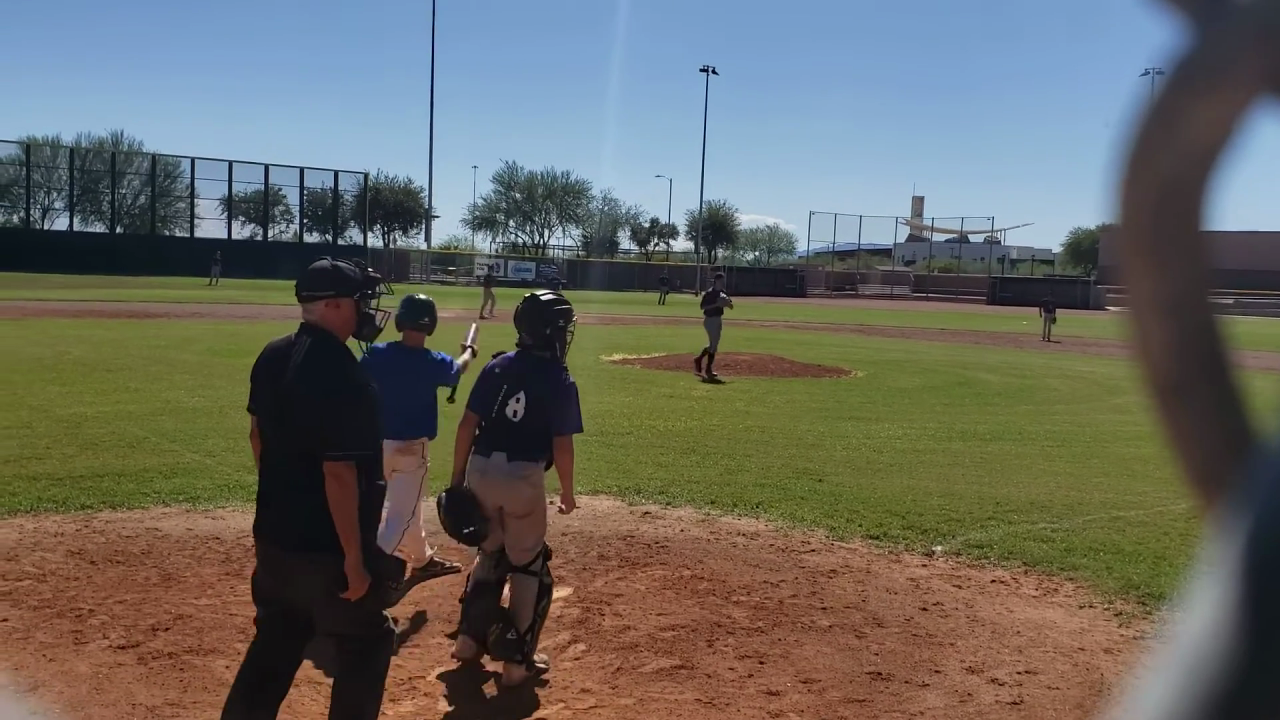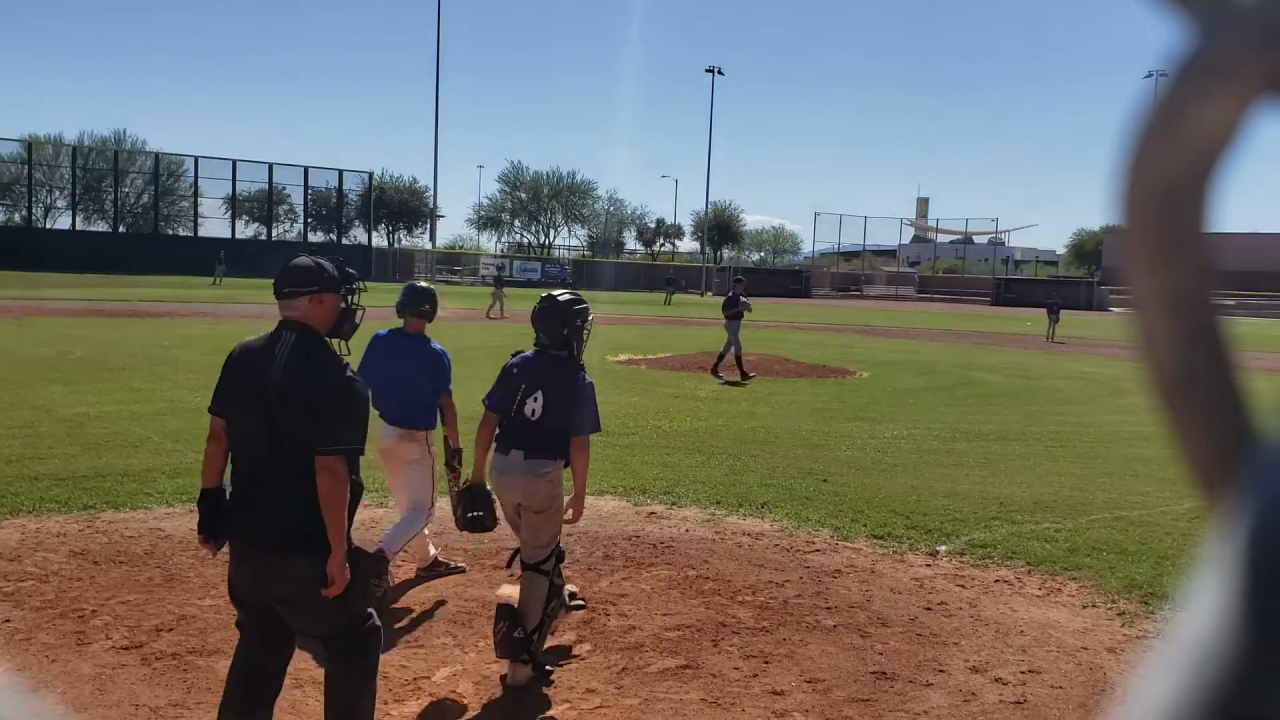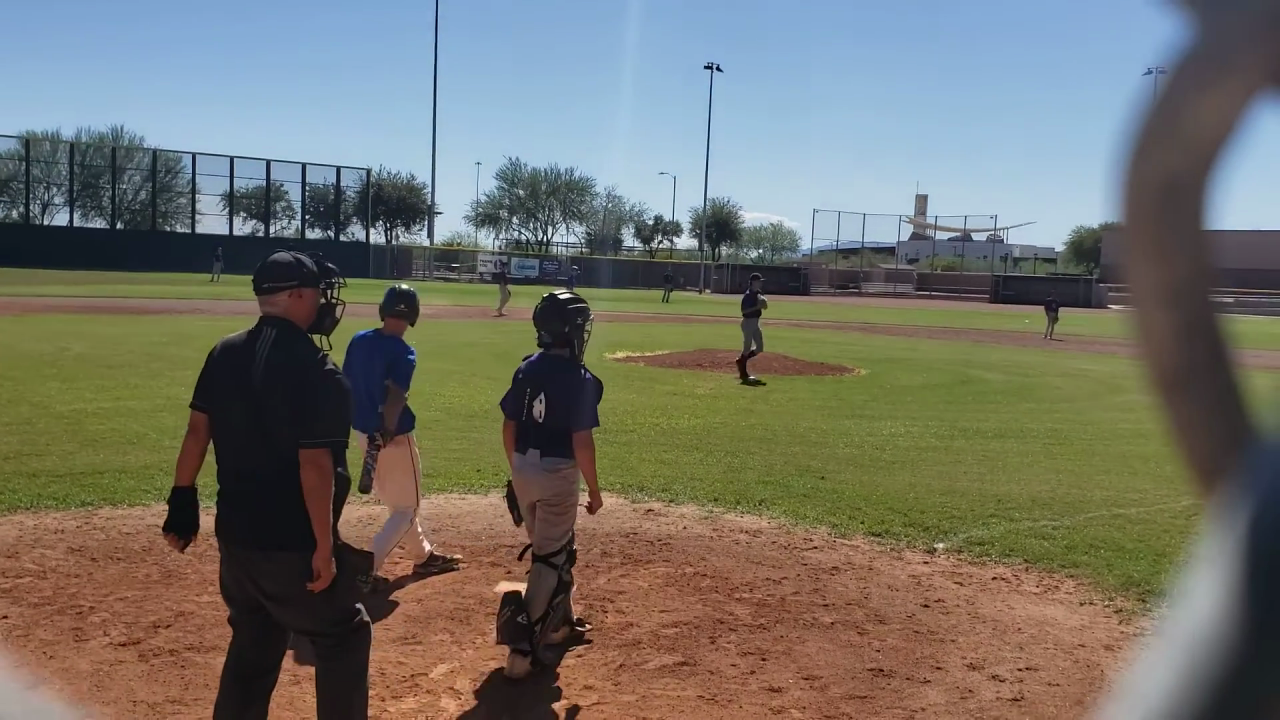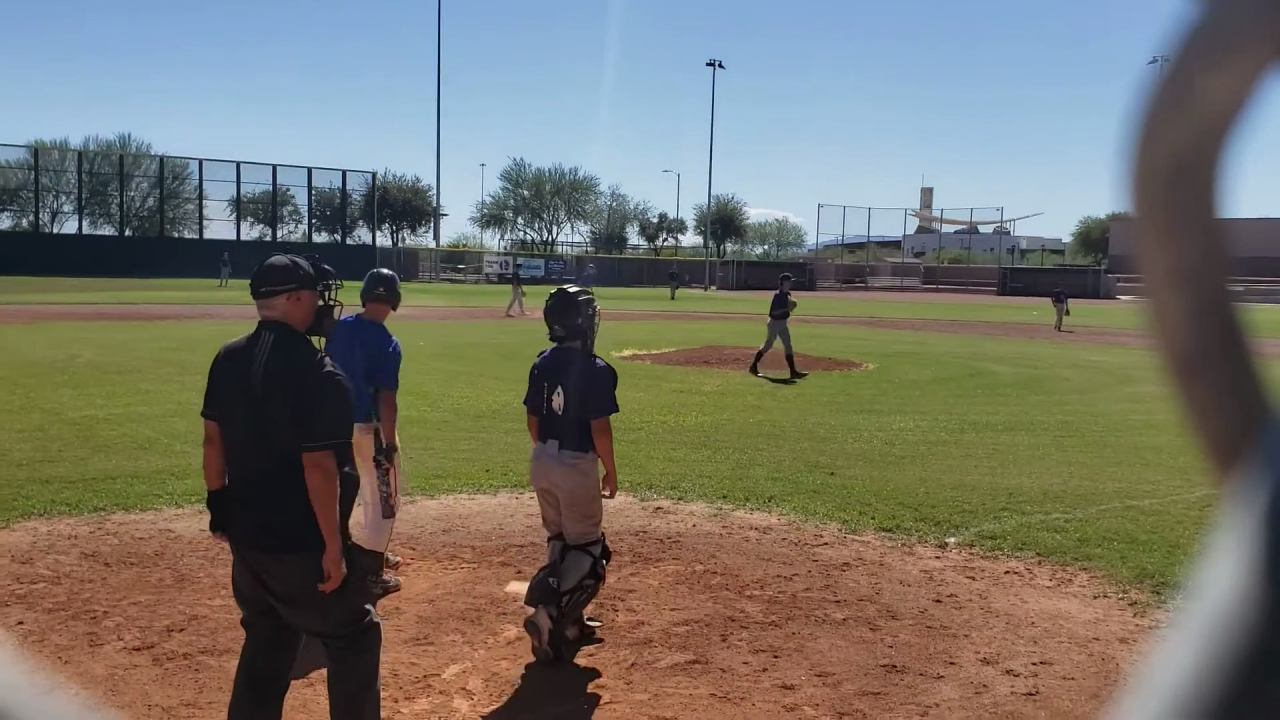
dt=0.3s
person 1, frame 1
left shoulder: (273, 357)
right shoulder: (344, 378)
right elbow: (339, 475)
right wrist: (354, 557)
left hip: (275, 535)
right hip: (326, 544)
left knee: (275, 641)
right knee: (366, 643)
person 1, frame 2
left shoulder: (242, 357)
right shoulder: (333, 376)
left elbow: (218, 436)
right elbow: (330, 471)
left wrist: (211, 504)
right wrist: (338, 552)
left hip: (249, 535)
right hip: (304, 545)
left knee: (259, 644)
right knee: (353, 641)
person 1, frame 3
left shoulder: (224, 354)
right shoulder: (315, 370)
left elbow: (197, 431)
right elbow: (314, 465)
left wrist: (182, 499)
right wrist: (323, 547)
left hip: (236, 532)
right hip: (292, 541)
left knee: (253, 641)
right knee: (342, 638)
person 1, frame 4
left shoulder: (228, 359)
right shoulder: (315, 372)
left elbow: (213, 439)
right elbow: (319, 467)
left wrist: (220, 504)
right wrist: (333, 547)
left hip: (248, 536)
right hip: (303, 543)
left knee: (265, 643)
right knee: (353, 639)
person 2, frame 1
left shoulder: (498, 367)
right shoulder: (559, 381)
left elbow: (468, 424)
right elbow: (562, 445)
left wrist: (458, 476)
right wrist: (567, 491)
left hip: (482, 470)
right hip: (522, 477)
left knee: (492, 554)
right knee: (529, 568)
left ankle: (471, 636)
right ankle: (516, 659)
person 2, frame 2
left shoulder: (516, 366)
right shoulder: (577, 382)
left elbow: (488, 422)
right elbow: (578, 445)
left wrist: (477, 471)
right wrist: (579, 495)
left hip: (501, 468)
right hip: (540, 475)
left knee: (536, 546)
right knee: (539, 563)
left ankle: (552, 604)
right ankle: (521, 658)
person 2, frame 3
left shoulder: (526, 369)
right shoulder: (580, 379)
left elbow: (508, 427)
right elbow: (582, 442)
right wrist: (594, 489)
left hip: (524, 468)
right hip: (557, 474)
left knee: (550, 546)
right knee: (550, 559)
left ankle: (558, 623)
right ankle: (522, 648)
person 2, frame 4
left shoulder: (542, 365)
right shoulder: (596, 370)
left elbow: (533, 422)
right elbow: (600, 429)
right wrist: (611, 472)
left hip: (542, 461)
right hip: (577, 464)
left knee: (560, 541)
right knee: (588, 547)
left ankle: (567, 621)
right ankle: (549, 612)
person 3, frame 1
left shoulder: (375, 354)
right shoulder: (434, 363)
right elbow: (456, 370)
right wrist: (468, 353)
left hip: (379, 444)
right hip: (410, 449)
left knee: (406, 506)
right knee: (399, 518)
left ankle: (422, 559)
person 3, frame 2
left shoulder: (379, 341)
right shoulder: (433, 354)
left elbow: (363, 384)
right elbow: (445, 404)
right wrist: (454, 447)
left hip: (385, 431)
right hip: (414, 436)
left knee: (408, 501)
right knee: (421, 507)
left ankle: (427, 559)
person 3, frame 3
left shoulder: (358, 341)
right shoulder: (402, 353)
left elbow: (347, 385)
right elbow: (394, 394)
right wrist: (386, 431)
left hip: (364, 435)
right hip: (393, 438)
left knee: (398, 503)
right knee: (405, 508)
left ankle: (424, 556)
right ankle: (367, 571)
person 3, frame 4
left shoulder: (340, 328)
right shoulder: (386, 343)
right elbow: (386, 400)
right wrist: (389, 445)
right hip: (371, 428)
left knee: (371, 493)
right knee: (385, 499)
left ankle: (372, 557)
right ankle: (372, 574)
